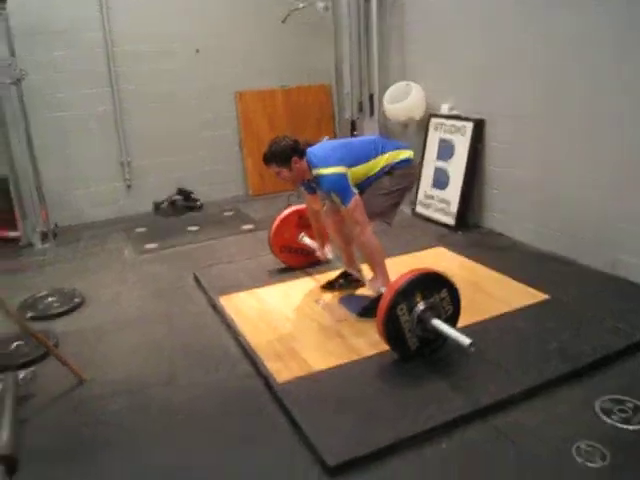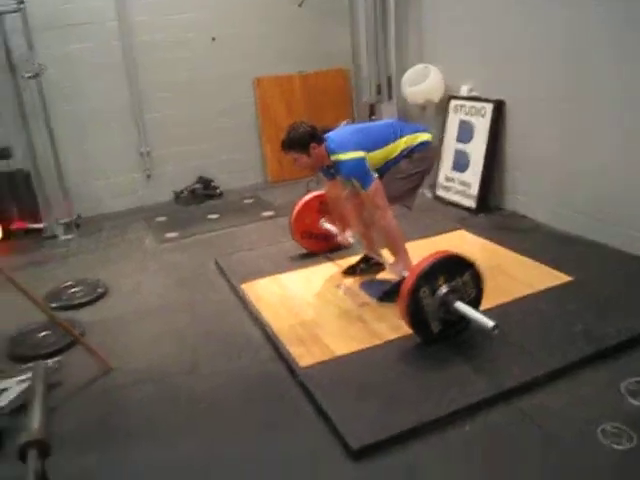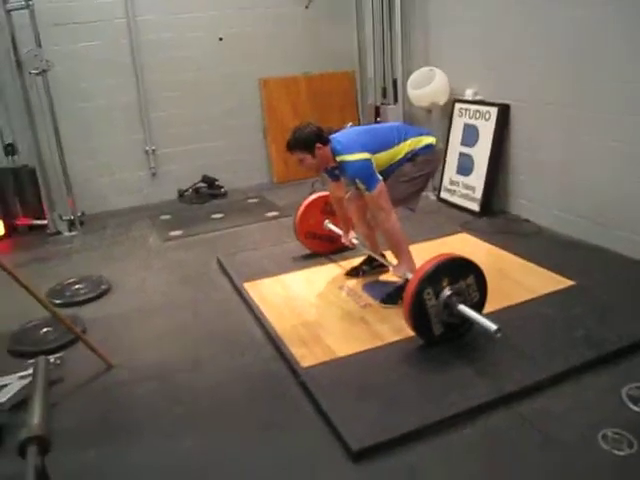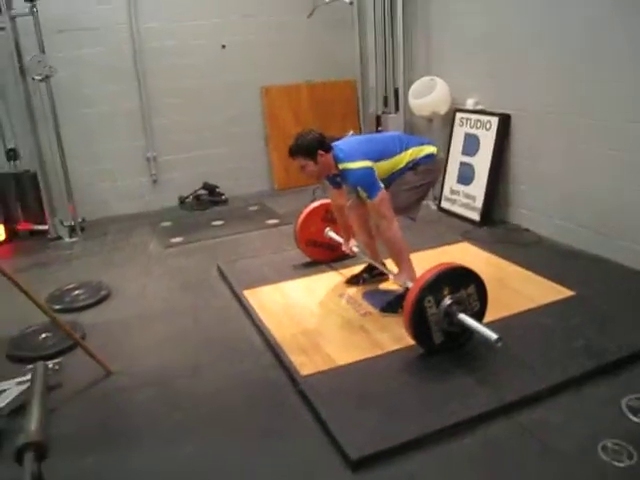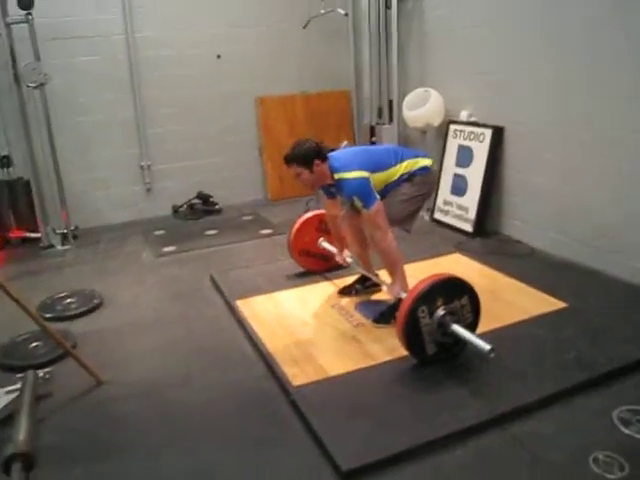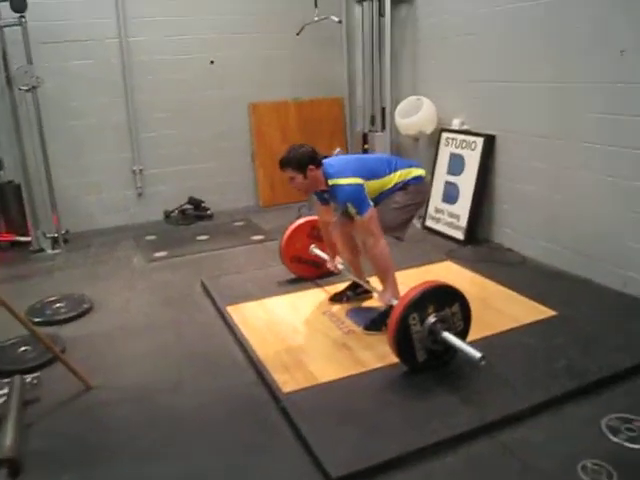
dt=0.1s
person 1, frame 1
left shoulder: (330, 175)
right shoulder: (306, 166)
left elbow: (360, 226)
right elbow: (314, 209)
left wrist: (378, 278)
right wrist: (321, 245)
left hip: (398, 166)
right hip: (376, 163)
left knee: (354, 225)
right knee: (330, 215)
right ankle: (352, 273)
person 1, frame 2
left shoulder: (349, 161)
right shoulder: (324, 151)
left elbow: (380, 211)
right elbow: (333, 194)
left wrist: (400, 261)
right wrist: (342, 229)
left hip: (416, 148)
right hip: (395, 146)
left knee: (374, 208)
right knee: (350, 199)
right ankle: (372, 257)
person 1, frame 3
left shoulder: (353, 163)
right shoulder: (328, 154)
left elbow: (384, 212)
right elbow: (338, 196)
left wrist: (403, 264)
right wrist: (346, 231)
left hip: (420, 152)
right hip: (400, 150)
left knee: (380, 212)
right knee: (353, 201)
right ankle: (377, 260)
person 1, frame 4
left shoulder: (357, 170)
right shoulder: (331, 161)
left elbow: (386, 220)
right elbow: (339, 203)
left wrist: (403, 271)
right wrist: (347, 238)
left hip: (422, 162)
right hip: (400, 159)
left knee: (380, 219)
right knee: (354, 209)
right ankle: (377, 268)
person 1, frame 5
left shoulder: (353, 181)
right shoulder: (326, 172)
left elbow: (381, 232)
right elbow: (333, 214)
left wrist: (397, 283)
right wrist: (340, 249)
left hip: (417, 175)
right hip: (394, 174)
left knee: (375, 231)
right knee: (347, 221)
right ankle: (369, 278)
person 1, frame 6
left shoulder: (347, 187)
right shoulder: (319, 179)
left elbow: (374, 238)
right elbow: (326, 220)
left wrist: (389, 290)
right wrist: (332, 255)
left hip: (410, 185)
right hip: (387, 183)
left knee: (368, 237)
right knee: (339, 227)
right ankle: (360, 285)
